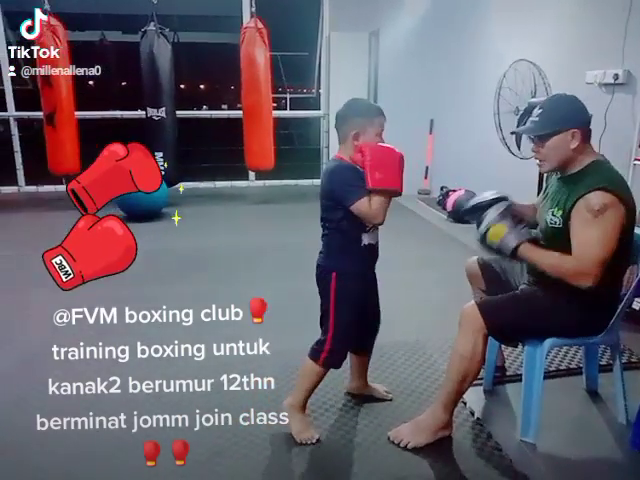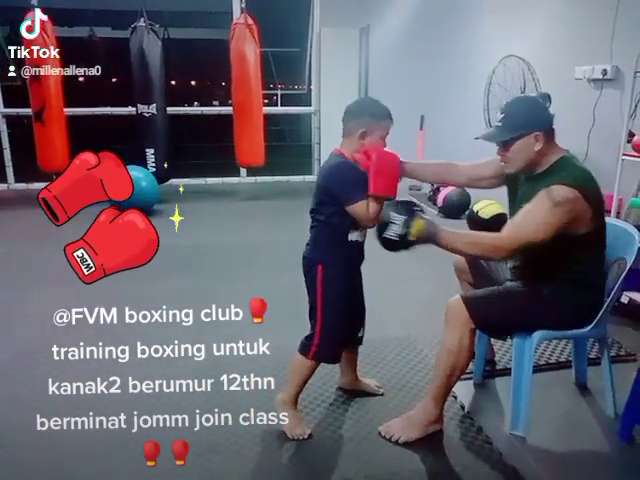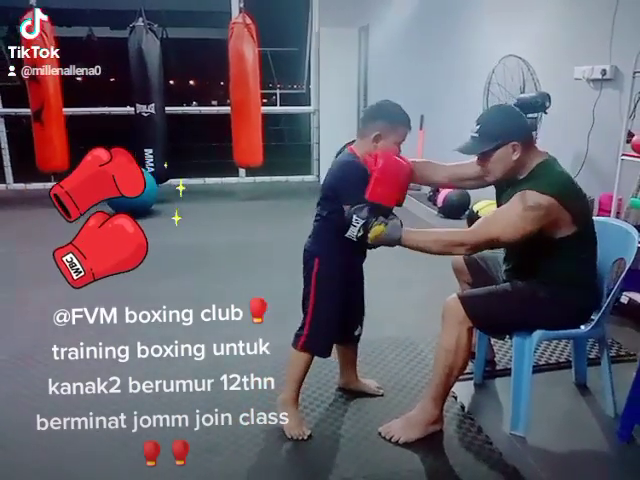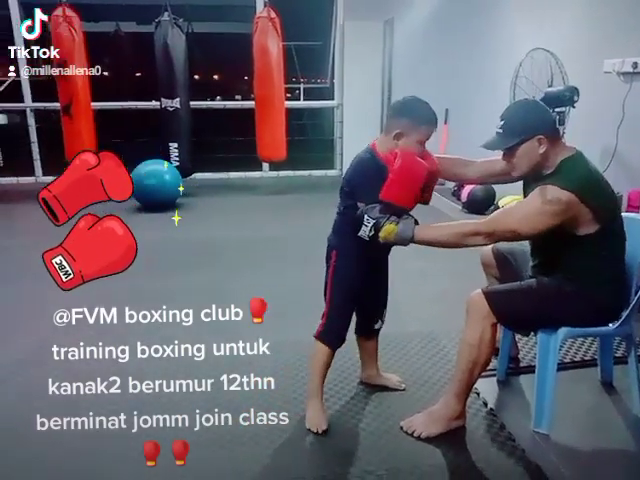
dt=0.4s
person 1, frame 1
left shoulder: (598, 196)
right shoulder: (565, 171)
left elbow: (585, 274)
left wrist: (519, 248)
right wrist: (511, 211)
left hip: (580, 303)
right hip: (550, 278)
left knee: (474, 316)
right knee: (478, 271)
left ankle: (439, 418)
right ankle: (491, 356)
person 1, frame 2
left shoulder: (564, 189)
right shoulder: (525, 163)
left elbow: (501, 246)
right elbow: (457, 173)
left wrist: (430, 231)
right wrist: (396, 165)
left hip: (566, 296)
right hip: (535, 272)
left knee: (459, 309)
right knee: (465, 263)
left ankle: (429, 413)
person 1, frame 3
left shoulder: (541, 195)
right shoulder: (516, 166)
left elbow: (468, 242)
right elbow: (443, 173)
left wrist: (394, 233)
left hip: (561, 295)
right hip: (533, 272)
left knee: (457, 308)
right knee: (465, 266)
left ankle: (429, 414)
person 1, frame 4
left shoulder: (562, 192)
right shoulder: (548, 161)
left elbow: (483, 231)
right elbow: (473, 170)
left wrist: (408, 232)
left hip: (589, 294)
right hip: (561, 268)
left knee: (481, 304)
right knee: (493, 257)
left ankle: (451, 409)
person 2, frame 1
left shoulder: (356, 169)
right shoulder: (340, 173)
left elbow: (374, 209)
right elbow: (375, 214)
left hip: (360, 265)
right hip: (340, 269)
left knee: (366, 327)
right knee: (333, 340)
left ankle: (359, 383)
right ankle: (295, 405)
person 2, frame 2
left shoulder: (353, 164)
right shoulder: (341, 170)
left elbow: (365, 208)
right elbow: (369, 217)
left wrist: (382, 178)
right wrist: (382, 183)
left hip: (345, 259)
right hip: (326, 262)
left knee: (353, 322)
right knee: (324, 335)
left ankle: (349, 377)
right ankle: (287, 400)
person 2, frame 3
left shoulder: (365, 163)
right shoulder: (348, 169)
left hip: (350, 255)
right hip: (325, 257)
left knee: (351, 320)
right knee: (315, 328)
left ankle: (349, 377)
right ankle: (288, 401)
person 2, frame 4
right shoulder: (366, 166)
left elbow: (401, 201)
left wrist: (419, 184)
right wrist: (404, 189)
left hip: (375, 250)
right hip: (348, 251)
left knee: (372, 314)
right knee: (335, 321)
left ankle: (370, 371)
right ankle: (314, 397)
